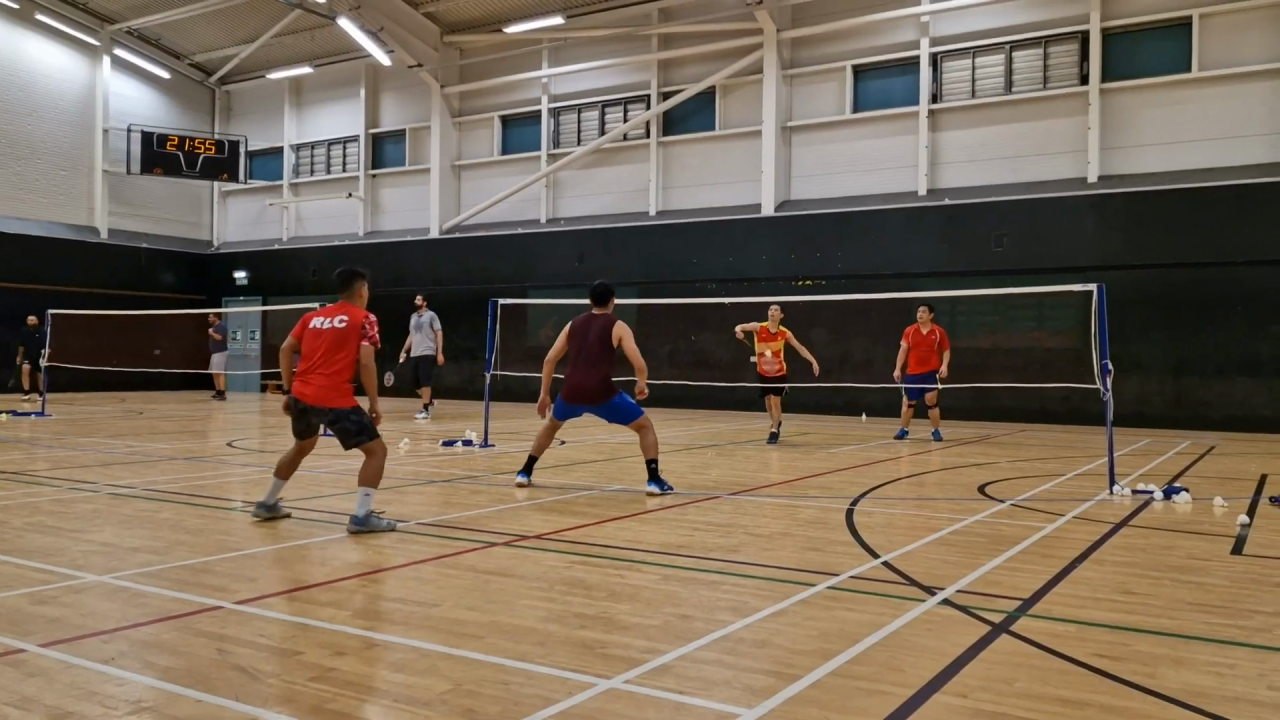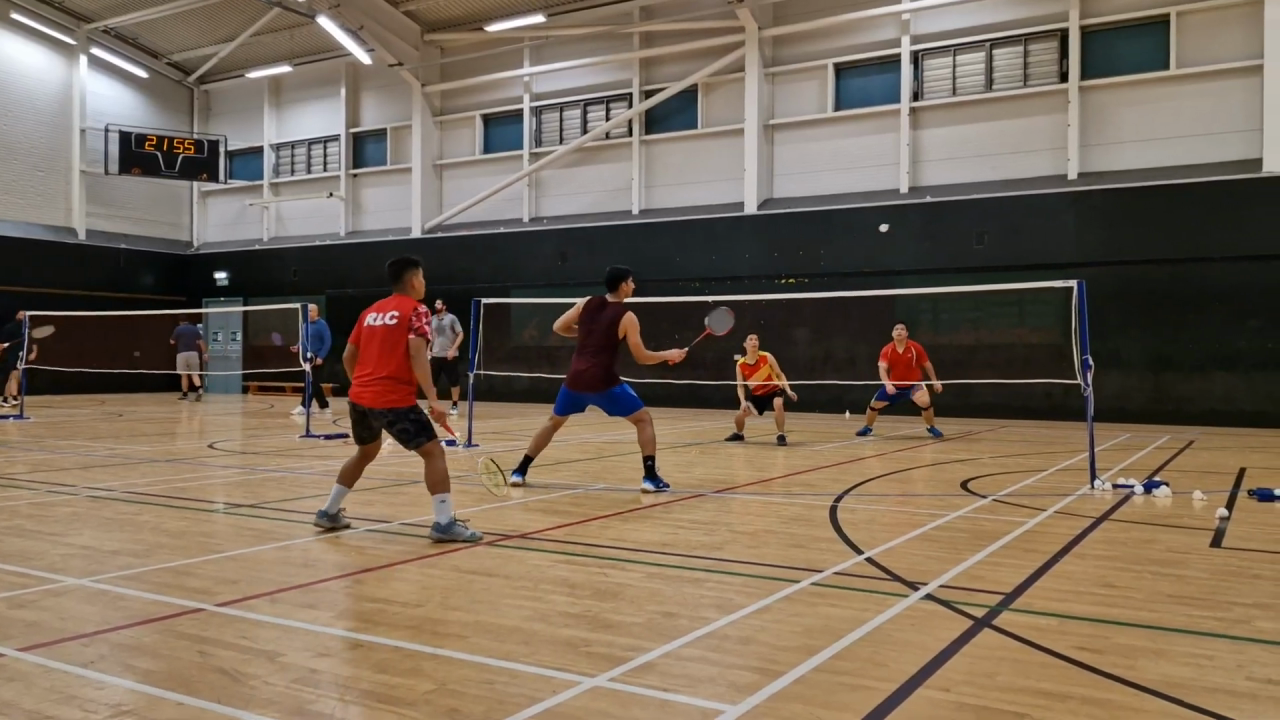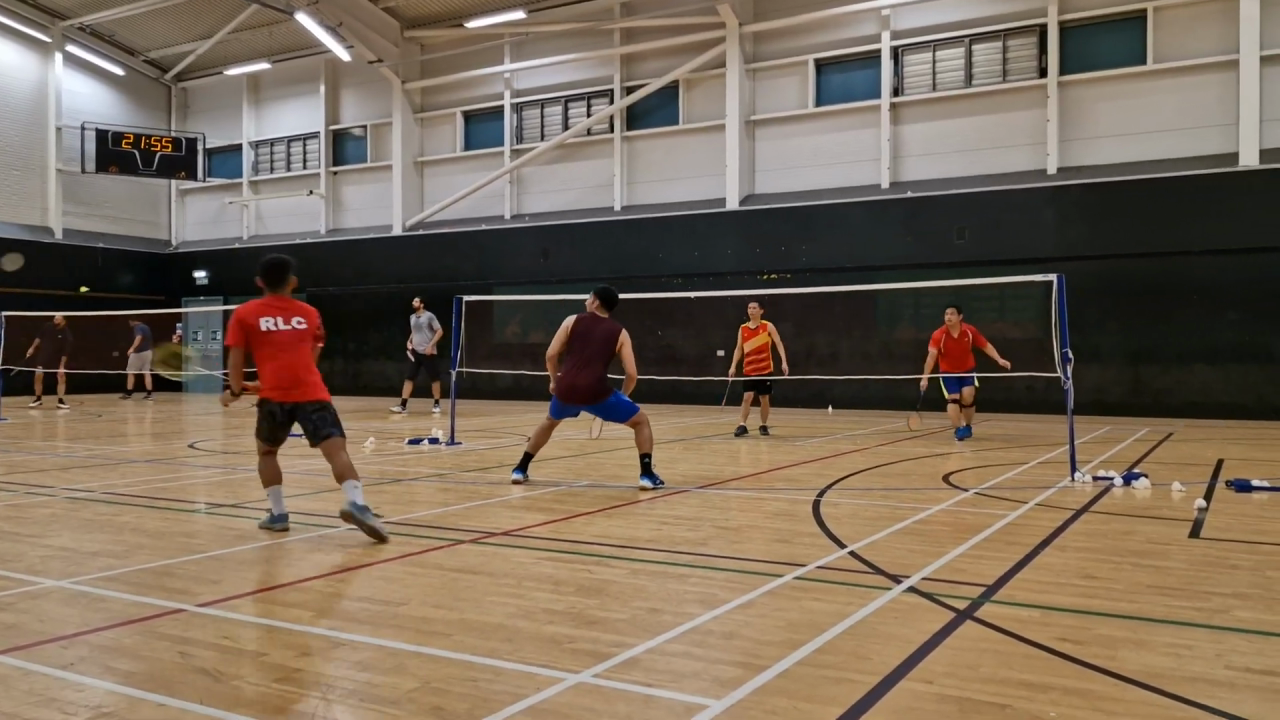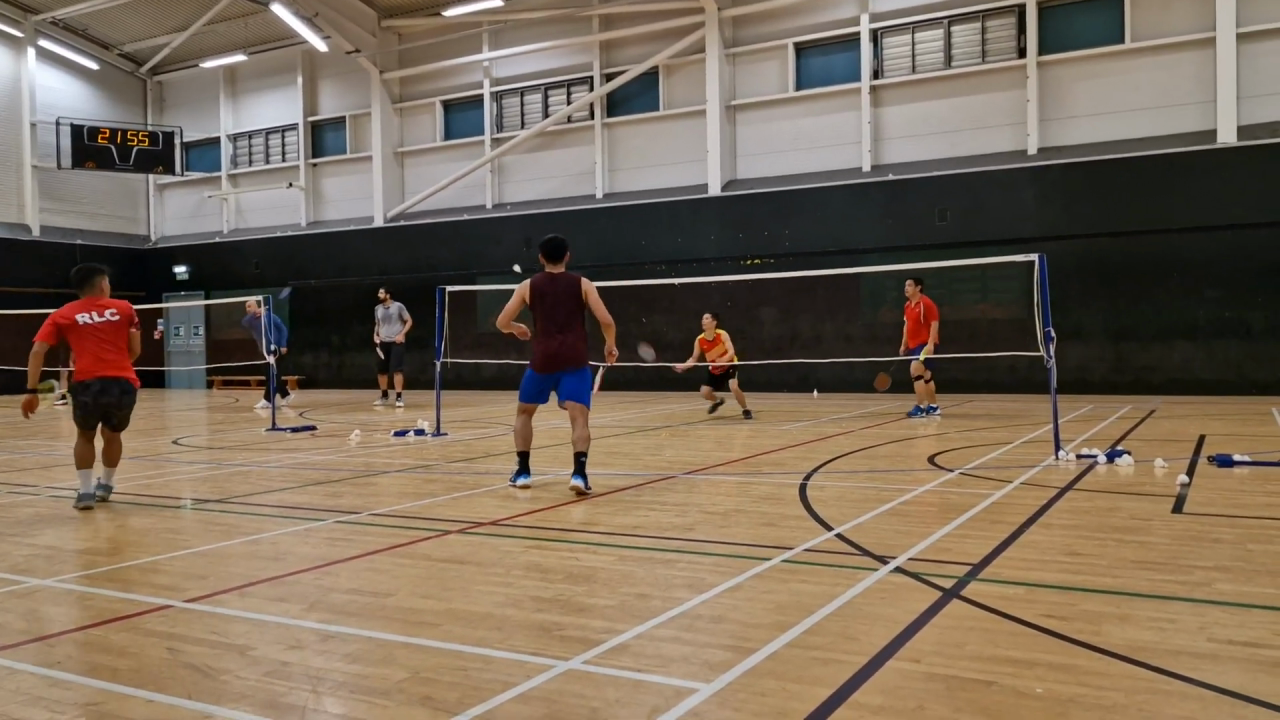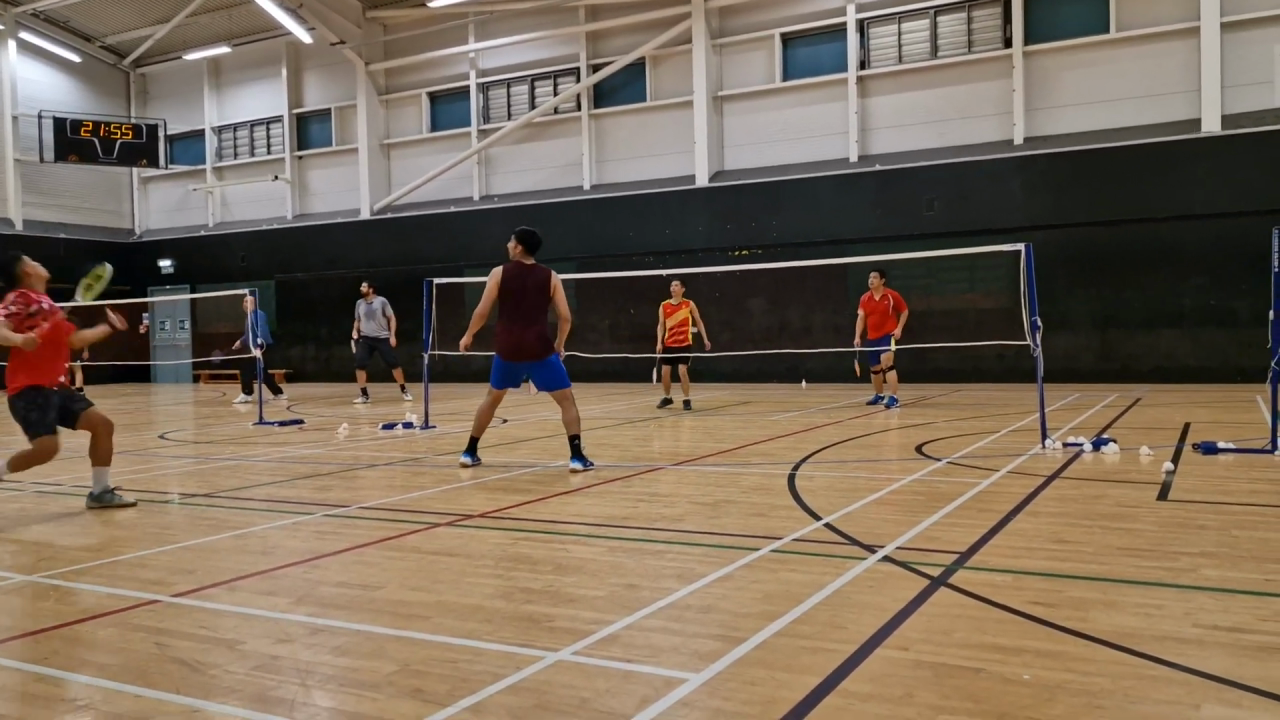
dt=1s
person 1, frame 1
left shoulder: (313, 317)
right shoulder: (366, 319)
left elbow: (286, 351)
right elbow: (367, 364)
left wrist: (288, 392)
right wrist: (375, 407)
left hip: (302, 396)
right hip: (336, 400)
left knee: (303, 446)
right knee: (376, 451)
left ankle: (267, 503)
right ankle: (362, 515)
person 1, frame 2
left shoulder: (371, 312)
right shoulder: (416, 310)
left elbow: (348, 356)
right elbow: (418, 358)
right wrist: (433, 401)
left hip: (360, 397)
right hip: (393, 400)
left knee: (366, 452)
right knee: (433, 454)
left ankle: (329, 511)
right ankle: (445, 523)
person 1, frame 3
left shoulder: (245, 313)
right shoulder: (309, 313)
left elbow: (235, 363)
left wrist: (233, 390)
left hip: (276, 399)
right hip: (314, 395)
left knee: (265, 452)
right knee: (337, 454)
left ankle: (278, 514)
right ankle: (356, 506)
person 1, frame 4
left shoulder: (61, 315)
right shoulder: (124, 308)
left elbow: (37, 352)
right elbow: (135, 350)
left wrist: (31, 391)
left hip: (87, 385)
right hip: (123, 384)
left knee: (85, 435)
right knee: (112, 435)
left ankle: (86, 492)
right ankle: (105, 486)
person 1, frame 5
left shoulder: (49, 305)
left elbow: (75, 340)
left wrist: (109, 327)
left hip: (56, 387)
right hip: (29, 389)
left knee: (103, 425)
right knee: (46, 449)
left ankle: (101, 491)
person 2, frame 1
left shoulder: (573, 324)
right shoulder: (618, 327)
left elbow: (550, 360)
right elbow: (639, 366)
left wrist: (544, 394)
right wrist: (642, 384)
left hip: (571, 393)
right hip: (602, 393)
left knee: (552, 424)
right knee: (645, 427)
left ankle: (525, 472)
right ankle: (654, 480)
person 2, frame 2
left shoulder: (587, 303)
right shoulder: (627, 317)
left elbow: (558, 327)
right elbow: (642, 357)
right wrist: (669, 355)
left hip: (575, 378)
right hip: (604, 382)
left knee: (554, 422)
right knee: (644, 421)
left ankle: (520, 472)
right ankle: (650, 477)
person 2, frame 3
left shoulder: (573, 321)
right shoulder: (619, 332)
left elbow: (551, 354)
right elbow: (632, 374)
left wrist: (554, 379)
right wrist: (623, 394)
left hip: (566, 391)
right hip: (597, 393)
left knee: (549, 422)
right knee: (641, 422)
left ankle: (520, 469)
right ankle: (647, 474)
person 2, frame 4
left shoulder: (528, 286)
right shoulder: (582, 284)
left elbow: (502, 321)
right elbow: (607, 321)
left wrist: (517, 329)
right wrist: (610, 345)
left hip: (542, 362)
right hip: (575, 362)
left knee: (524, 413)
right knee: (579, 420)
left ankle: (523, 470)
right ankle: (579, 472)
person 2, frame 5
left shoulder: (499, 273)
right shoulder: (551, 277)
left elbow: (482, 312)
right elbow: (565, 317)
left wrist: (468, 336)
right wrist: (560, 343)
left hip: (508, 350)
right hip: (541, 350)
left knee: (492, 398)
right knee: (567, 400)
left ankle: (469, 452)
right ankle: (577, 456)
